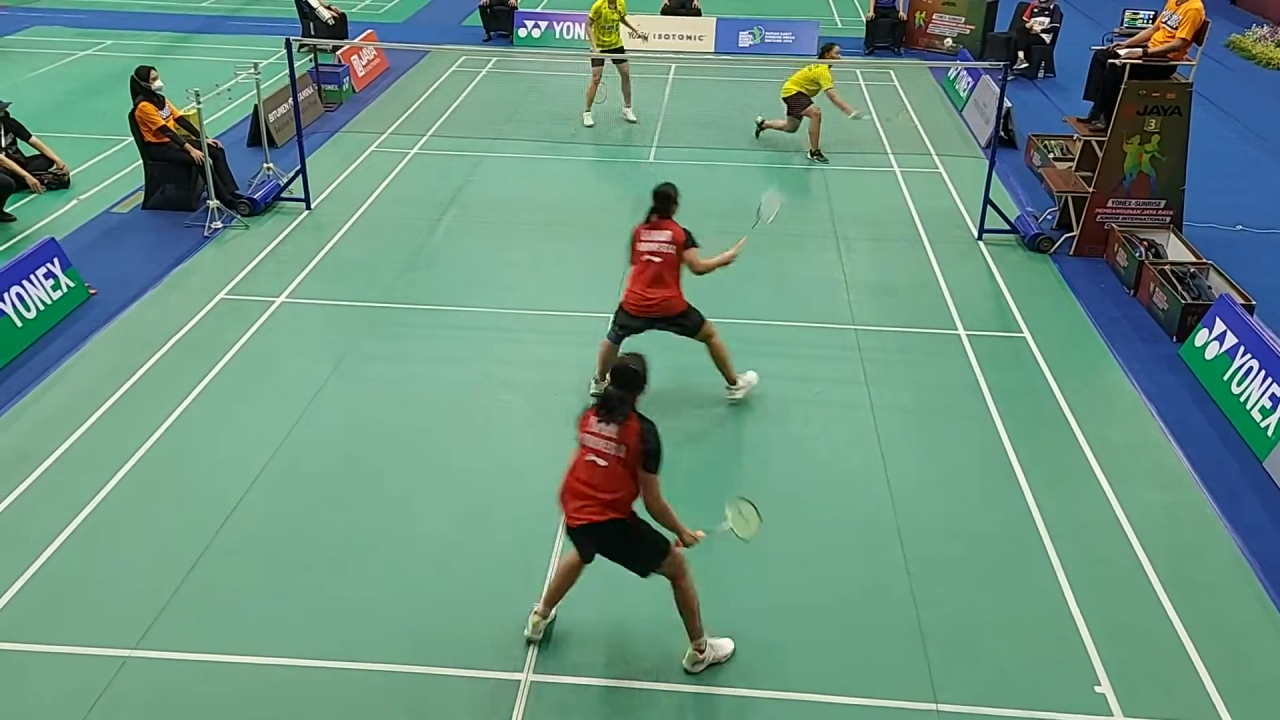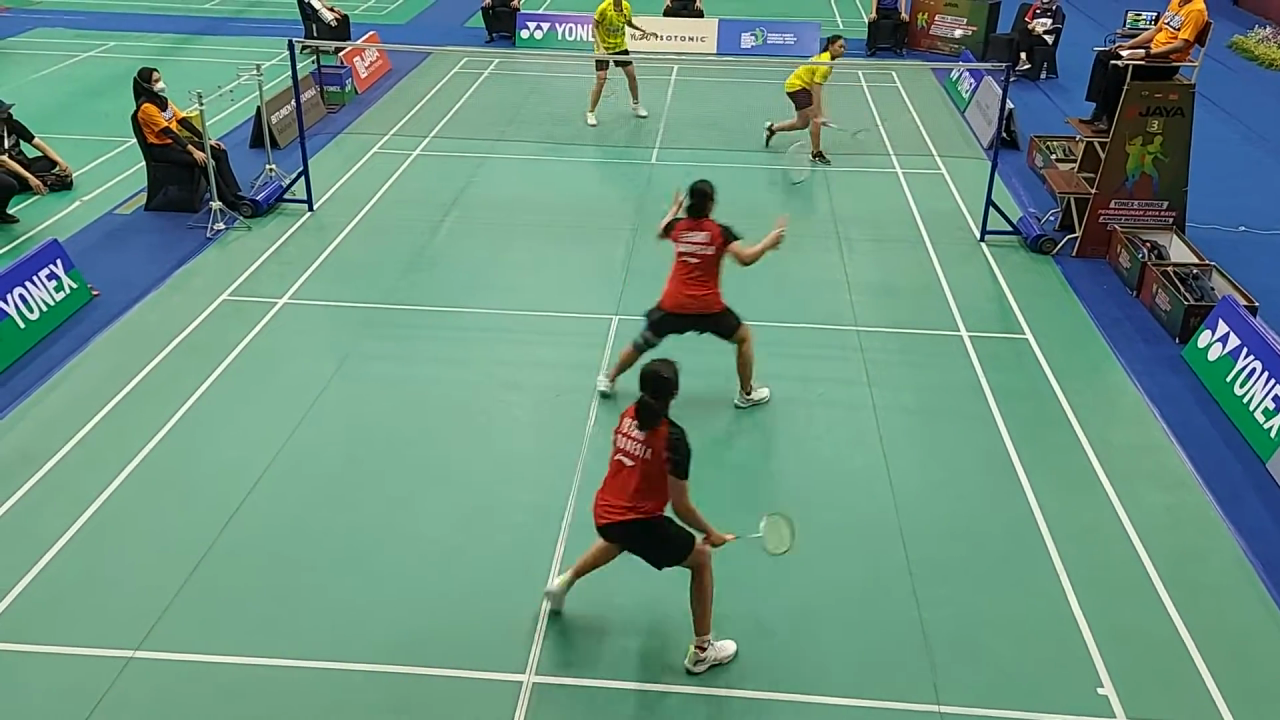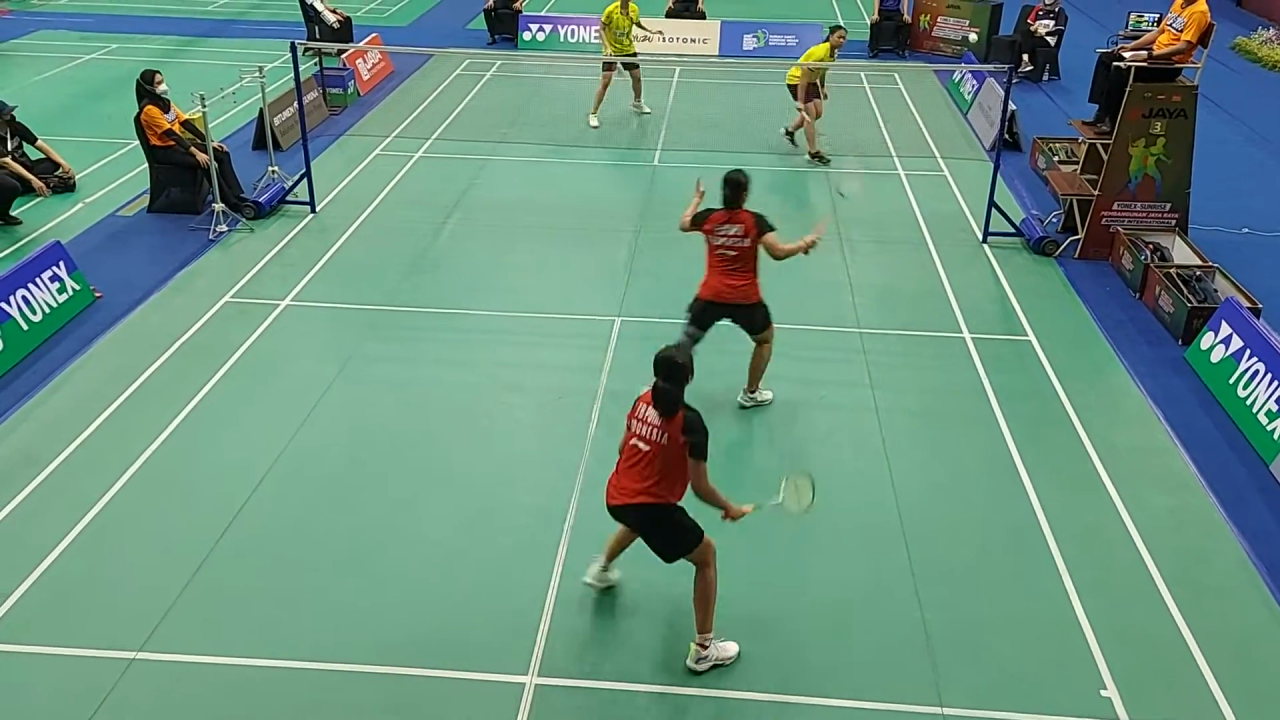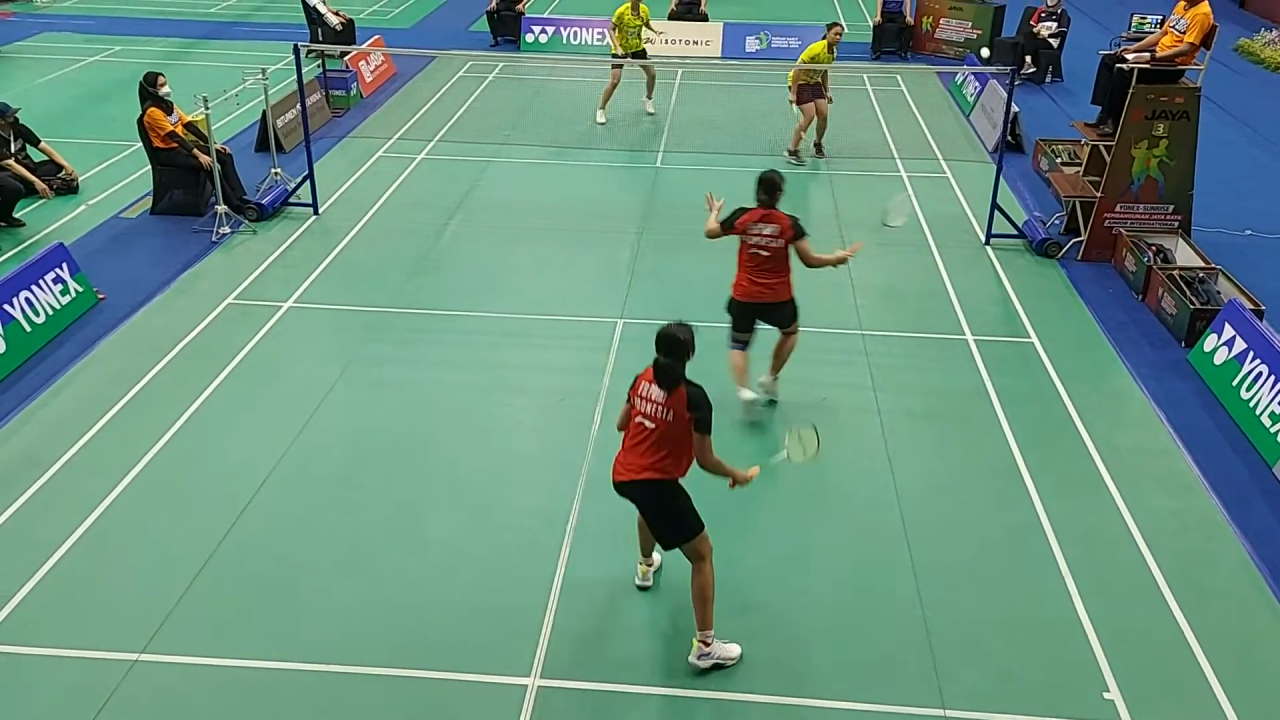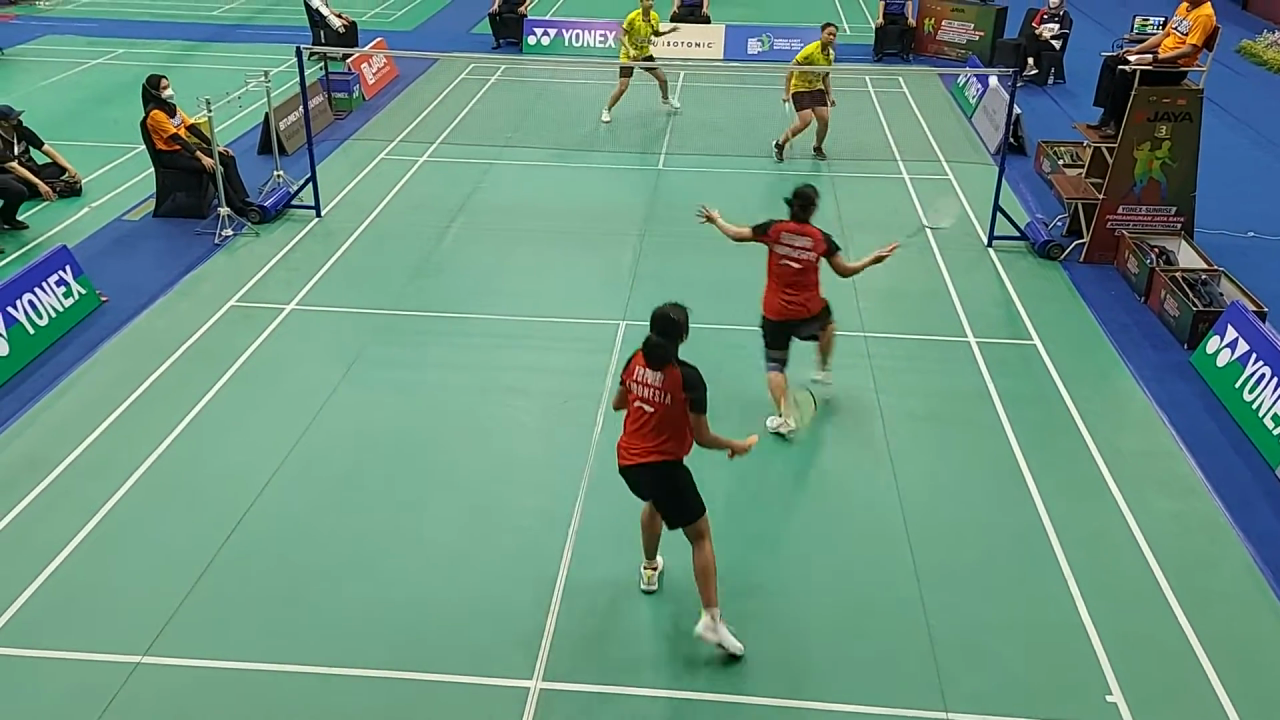
dt=0.1s
person 1, frame 1
left shoulder: (590, 415)
right shoulder: (643, 431)
right elbow: (653, 503)
right wrist: (685, 535)
left hip: (575, 520)
right hip: (612, 526)
left knee: (584, 554)
right knee: (678, 567)
left ankle: (539, 618)
right ankle: (700, 650)
person 1, frame 2
left shoulder: (627, 416)
right shoulder: (674, 437)
right elbow: (680, 506)
right wrist: (711, 534)
left hip: (604, 514)
right hip: (639, 522)
right knee: (701, 560)
left ankle: (564, 581)
right ankle: (702, 650)
person 1, frame 3
left shoulder: (641, 402)
right shoulder: (690, 423)
right elbow: (699, 487)
right wrist: (730, 509)
left hip: (615, 497)
right hip: (653, 505)
right knee: (706, 557)
left ankle: (602, 567)
right ankle: (703, 649)
person 1, frame 4
left shoulder: (642, 379)
right shoulder: (693, 397)
right elbow: (705, 460)
right wrist: (738, 475)
left hip: (622, 476)
right hip: (657, 482)
right knee: (702, 555)
left ankle: (645, 568)
right ankle: (705, 646)
person 1, frame 5
left shoulder: (636, 361)
right shoulder: (688, 377)
left elbow: (618, 404)
right elbow: (702, 437)
right wrist: (737, 446)
left hip: (628, 461)
right hip: (664, 465)
left knee: (654, 503)
right knee: (700, 537)
left ankle: (649, 570)
right ankle: (711, 621)
person 2, frame 1
left shoulder: (638, 231)
right shoulder: (679, 233)
right elbow: (698, 267)
right wrist: (726, 257)
left hip: (634, 306)
right hip: (670, 308)
left knee: (615, 337)
right knee: (710, 335)
left ankle: (599, 383)
right ankle: (735, 385)
person 2, frame 2
left shoulder: (677, 226)
right shoulder: (720, 231)
left elbow: (662, 231)
right elbow: (747, 258)
left wrist: (675, 208)
right wrist: (770, 240)
left hip: (673, 305)
right hip: (707, 308)
left knee: (643, 343)
right knee: (744, 338)
left ankle: (608, 381)
right ankle: (747, 394)
person 2, frame 3
left shoulder: (709, 218)
right shoulder: (755, 221)
left elbow: (685, 225)
right elbow: (778, 252)
left wrist: (696, 200)
right wrist: (804, 244)
left hip: (711, 296)
right hip: (746, 298)
left knee: (688, 340)
right knee: (765, 340)
right ankle: (751, 392)
person 2, frame 4
left shoulder: (741, 217)
right shoulder: (789, 224)
left elbow: (710, 232)
right elbow: (810, 260)
left wrist: (714, 211)
right wrist: (838, 258)
left hip: (743, 296)
right hip: (776, 296)
left knee: (738, 344)
right knee: (790, 332)
left ankle: (744, 391)
right ankle: (771, 379)
person 2, frame 5
left shoulder: (774, 229)
right shoulder: (821, 238)
left elbow: (737, 234)
right elbow: (844, 271)
left wrist: (716, 220)
right wrist: (874, 259)
left hip: (776, 314)
right hip: (809, 310)
left knee: (776, 366)
right knee: (827, 319)
left ankle: (783, 418)
right ankle: (823, 369)
